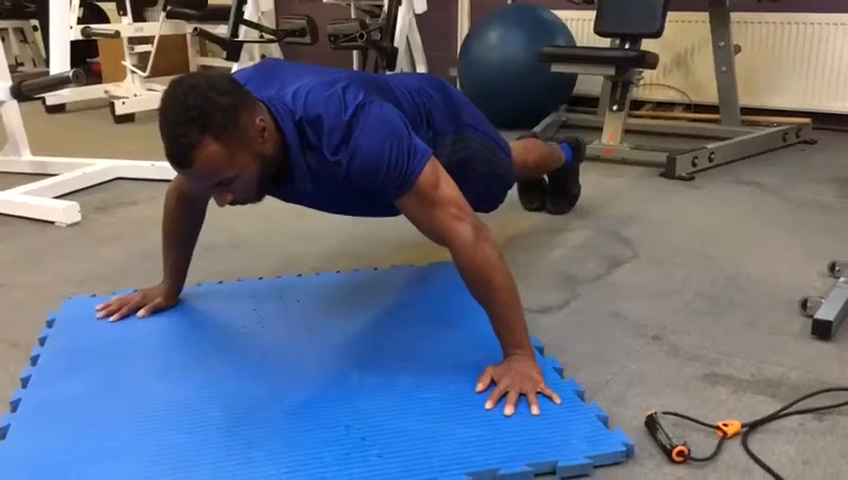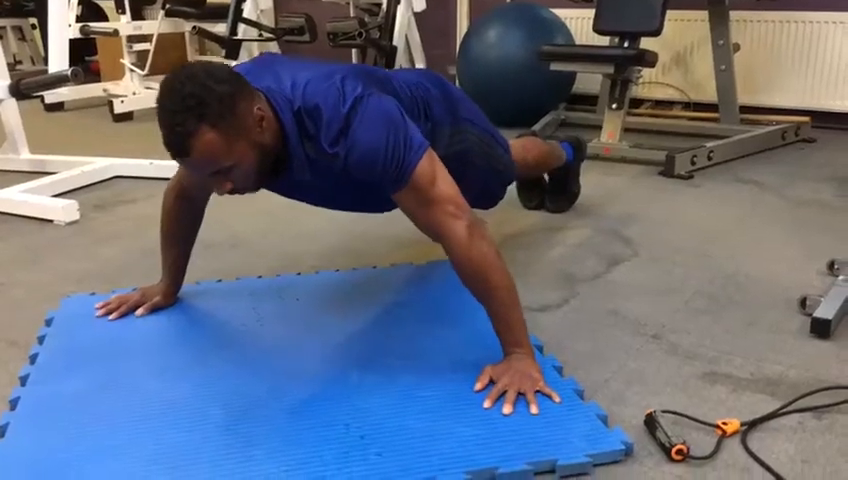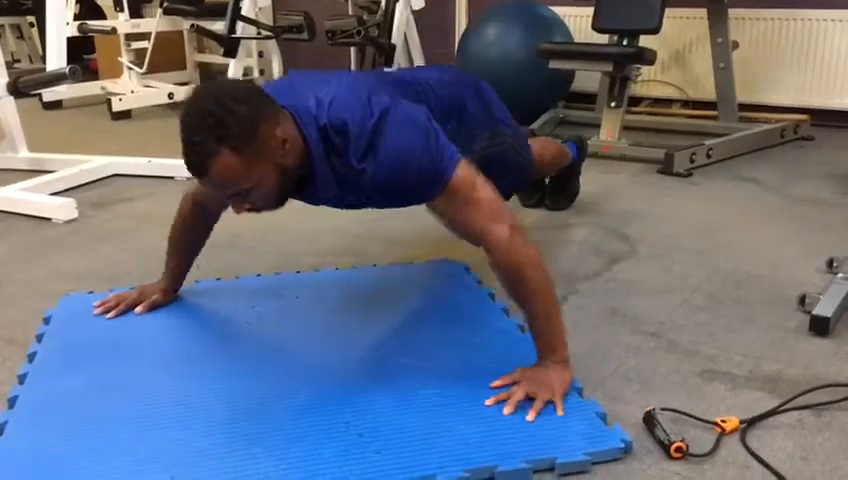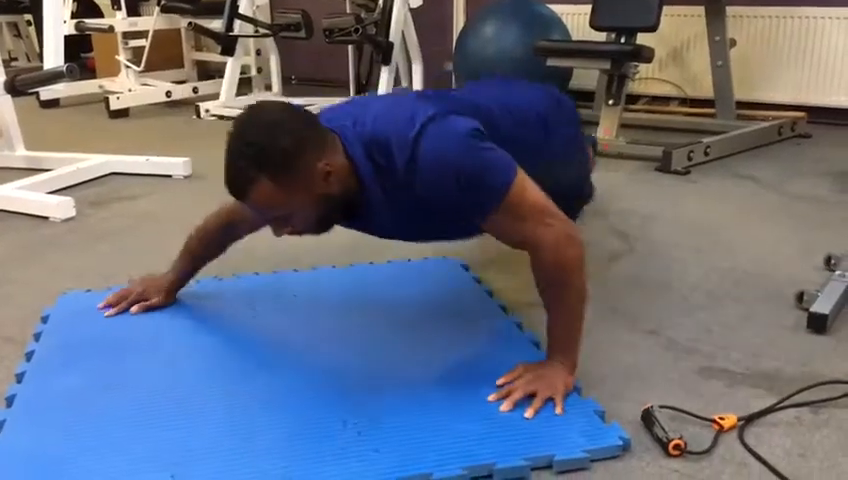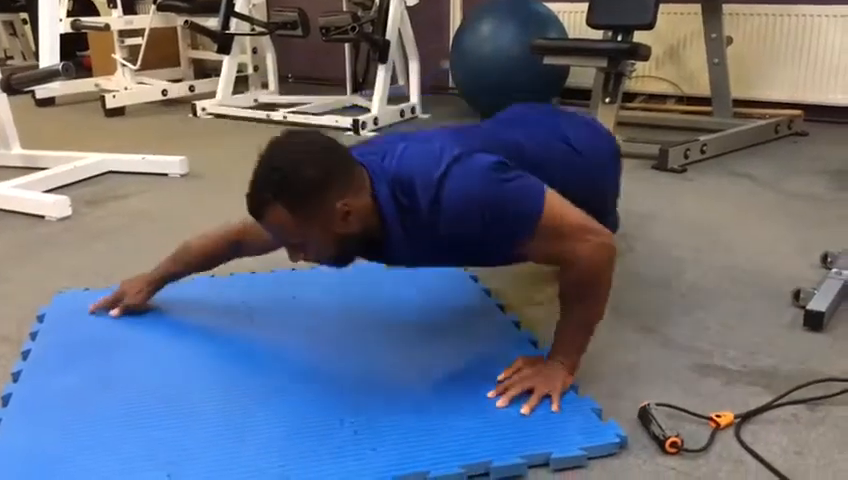
dt=0.2s
person 1, frame 1
left shoulder: (353, 132)
right shoulder: (219, 124)
left elbow: (463, 233)
right elbow: (184, 195)
left wrist: (519, 356)
right wrist: (169, 286)
left hip: (438, 126)
left knee: (503, 171)
left ankle: (562, 156)
right ankle: (545, 154)
person 1, frame 2
left shoulder: (351, 125)
right shoulder: (217, 120)
left elbow: (459, 231)
right elbow: (183, 193)
left wrist: (519, 355)
right wrist: (168, 285)
left hip: (435, 121)
left knee: (499, 170)
left ankle: (562, 155)
right ankle: (537, 168)
person 1, frame 3
left shoulder: (378, 137)
right shoulder: (237, 138)
left elbow: (501, 233)
right elbow: (200, 204)
left wrist: (554, 362)
right wrist: (168, 283)
left hip: (463, 114)
left knee: (517, 167)
right knee: (507, 169)
left ankle: (567, 155)
right ankle: (558, 155)
person 1, frame 4
left shoulder: (430, 154)
right shoulder: (293, 162)
left elbow: (557, 238)
right elbow: (230, 219)
left wrist: (560, 363)
right wrist: (171, 280)
left hip: (541, 125)
right hip: (478, 110)
left knee: (568, 189)
left ankle: (582, 157)
person 1, frame 5
left shoulder: (455, 194)
right shoulder: (328, 187)
left elbow: (594, 247)
right elbow: (237, 237)
left wrist: (561, 363)
right wrist: (153, 280)
left hip: (579, 153)
right hip: (516, 136)
